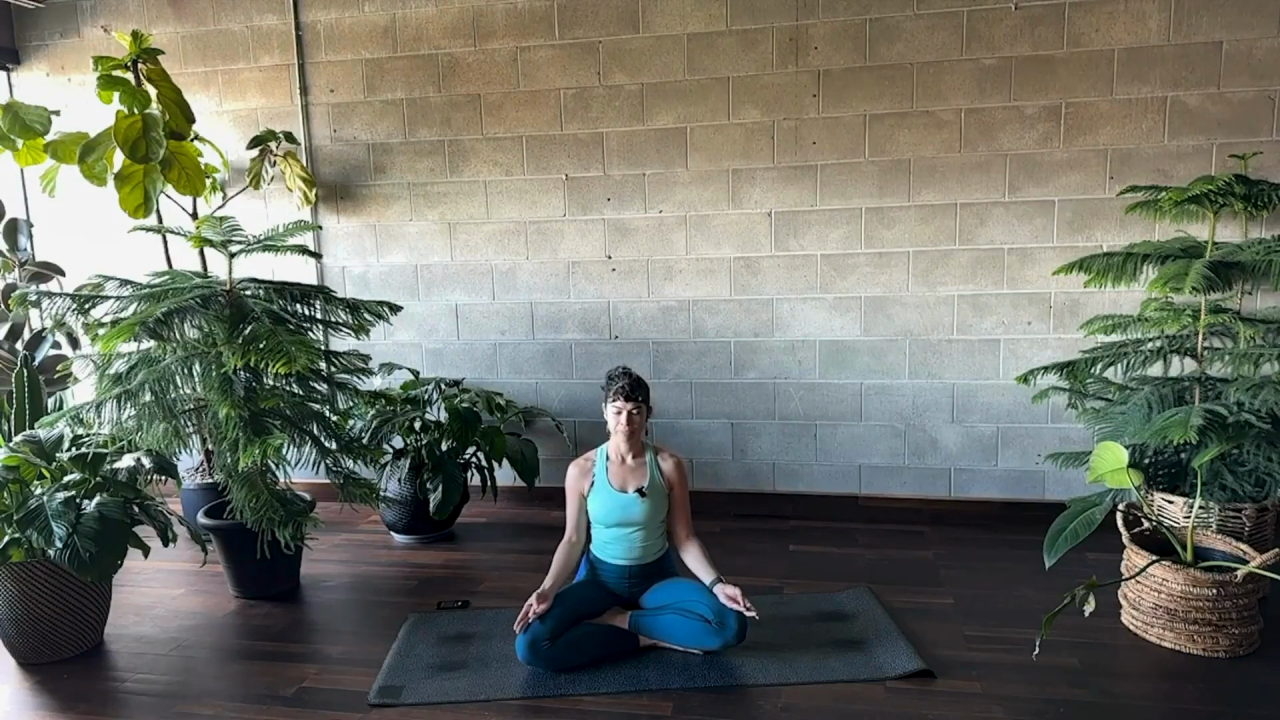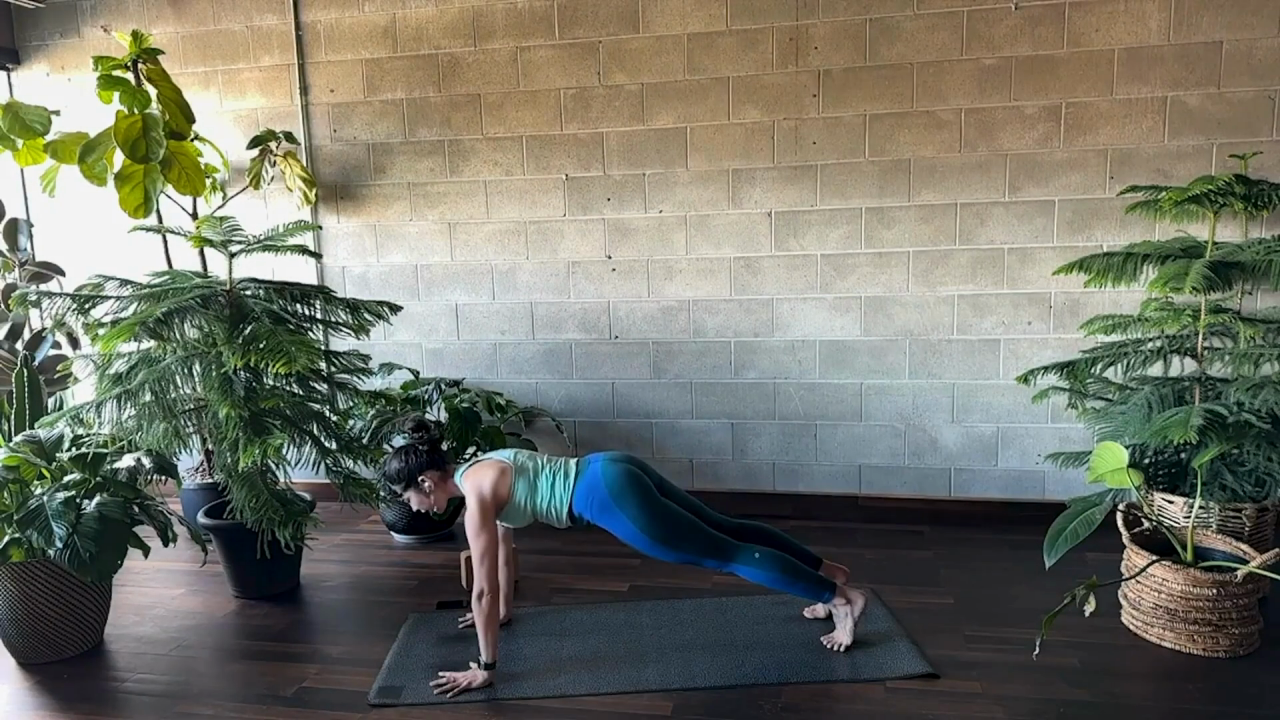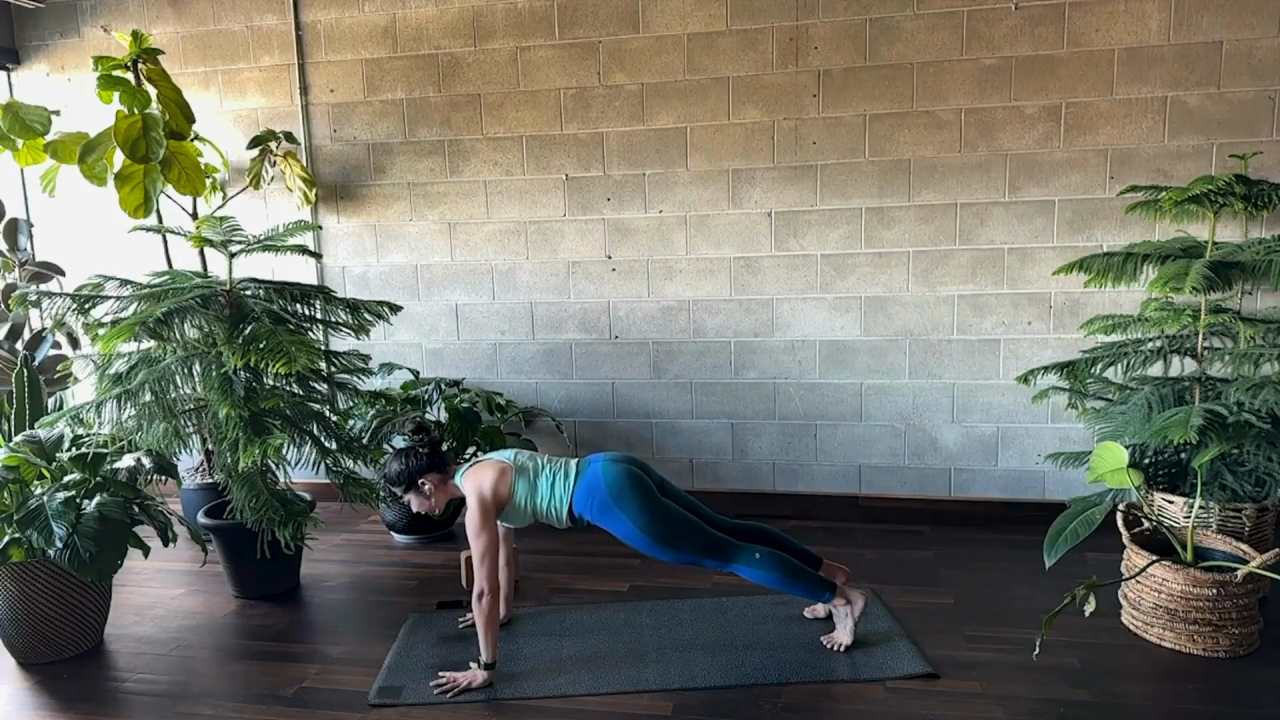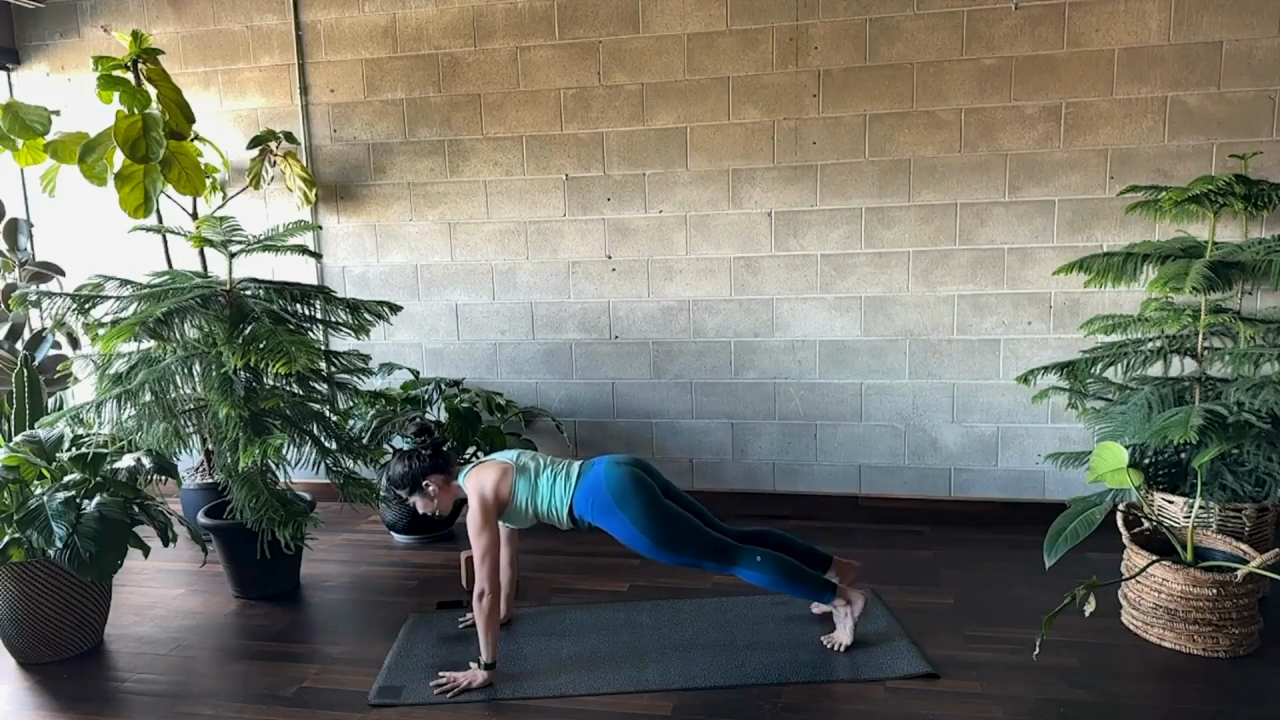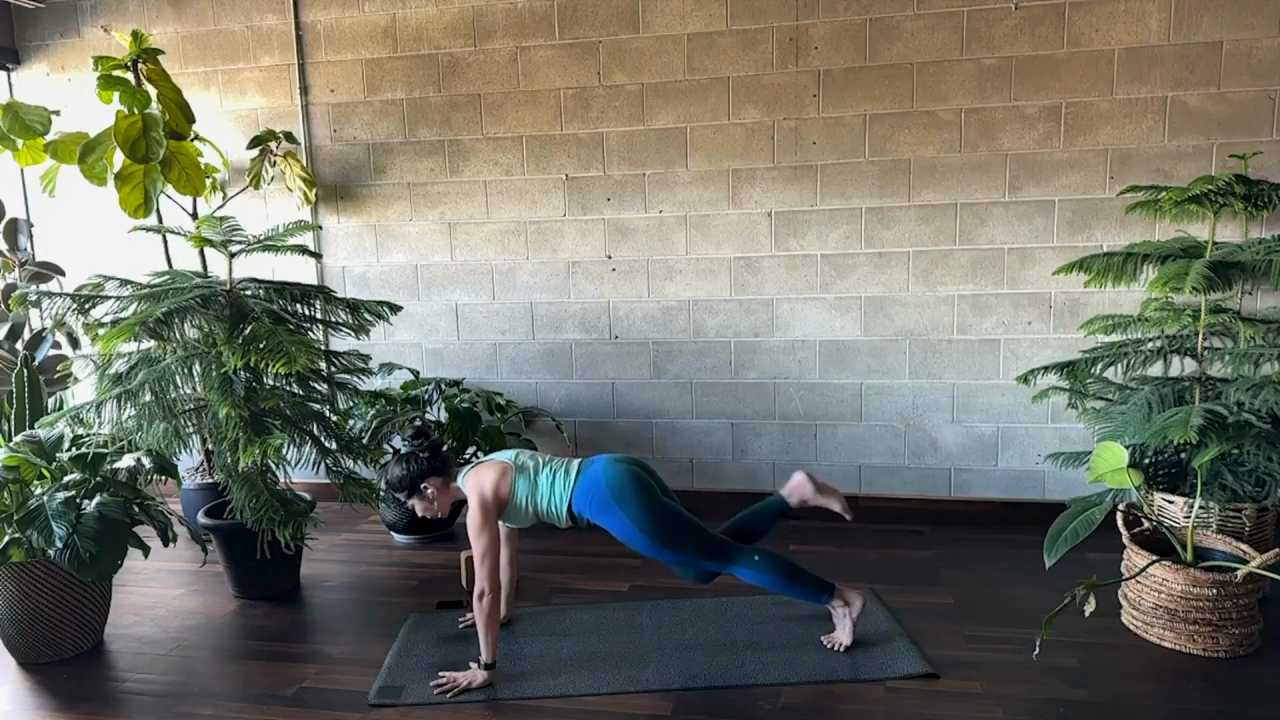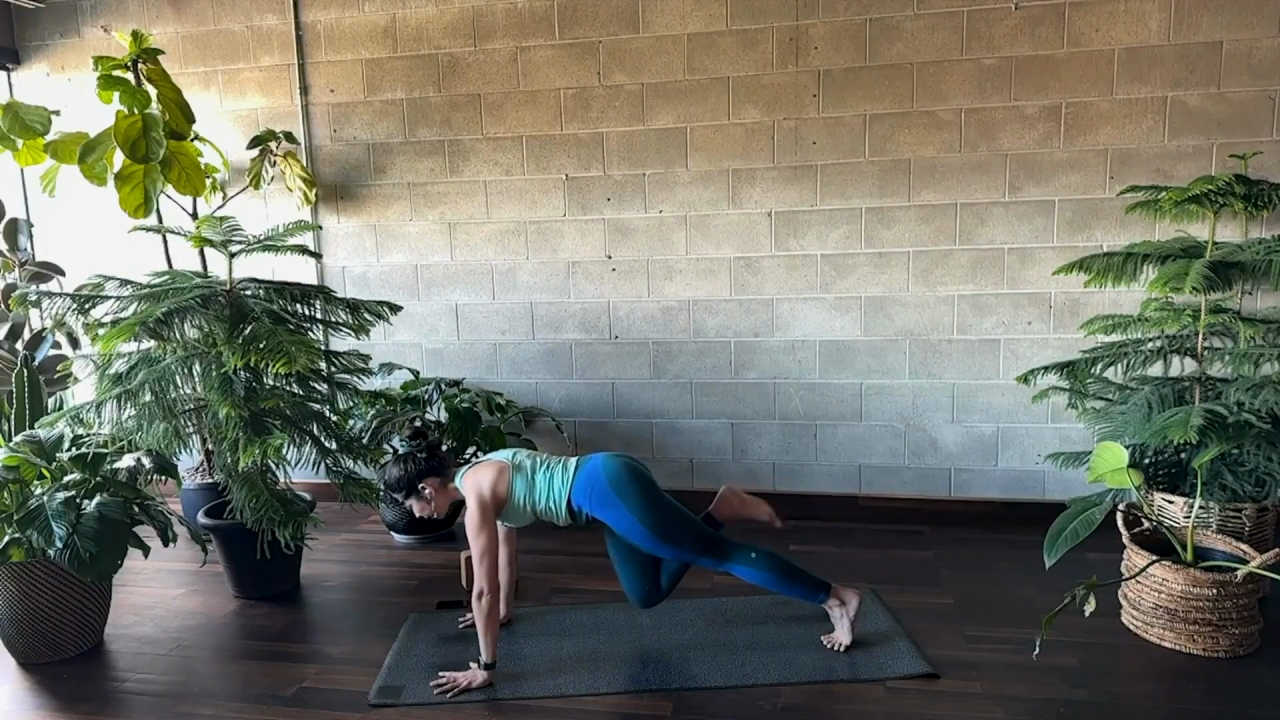
dt=0.3s
person 1, frame 1
left shoulder: (668, 466)
right shoulder: (582, 470)
left elbow: (683, 539)
right elbow: (573, 540)
left wrist: (716, 583)
right wrist: (547, 590)
left hip: (655, 577)
right hip: (599, 577)
left knee: (730, 625)
right knee: (531, 646)
left ankle: (619, 621)
right ankle: (649, 635)
person 1, frame 2
left shoulder: (476, 491)
right shoulder: (482, 471)
left elbow: (483, 587)
right elbow: (504, 546)
left wrist: (486, 666)
right wrist: (503, 609)
left hip: (631, 531)
right hip: (604, 497)
left knee: (727, 552)
left ankle: (837, 596)
right ankle: (826, 571)
person 1, frame 3
left shoulder: (475, 493)
right shoulder: (482, 471)
left elbow: (483, 587)
right elbow: (505, 544)
left wrist: (484, 667)
right wrist: (502, 610)
left hip: (608, 494)
right hip: (614, 473)
left knee: (725, 553)
right knee: (723, 529)
left ankle: (841, 598)
right ankle: (826, 570)
person 1, frame 4
left shoulder: (479, 494)
right shoulder: (487, 472)
left elbow: (484, 588)
right elbow: (508, 541)
left wrist: (485, 667)
right wrist: (504, 610)
left hip: (611, 497)
right hip: (618, 474)
left knee: (727, 556)
right knee: (724, 537)
left ankle: (842, 599)
right ankle: (834, 567)
person 1, frame 5
left shoulder: (478, 495)
right shoulder: (486, 474)
left elbow: (483, 588)
right elbow: (508, 541)
left wrist: (484, 667)
right wrist: (503, 611)
left hip: (611, 494)
right hip: (616, 476)
left knee: (724, 556)
right knee: (702, 565)
left ankle: (841, 600)
right ankle: (794, 492)
person 1, frame 6
left shoulder: (476, 495)
right shoulder: (485, 474)
left elbow: (483, 588)
right elbow: (506, 543)
left wrist: (484, 667)
right wrist: (502, 610)
left hip: (608, 489)
right hip: (611, 475)
left knee: (720, 555)
right knee: (647, 595)
left ankle: (837, 600)
right ankle: (720, 510)
